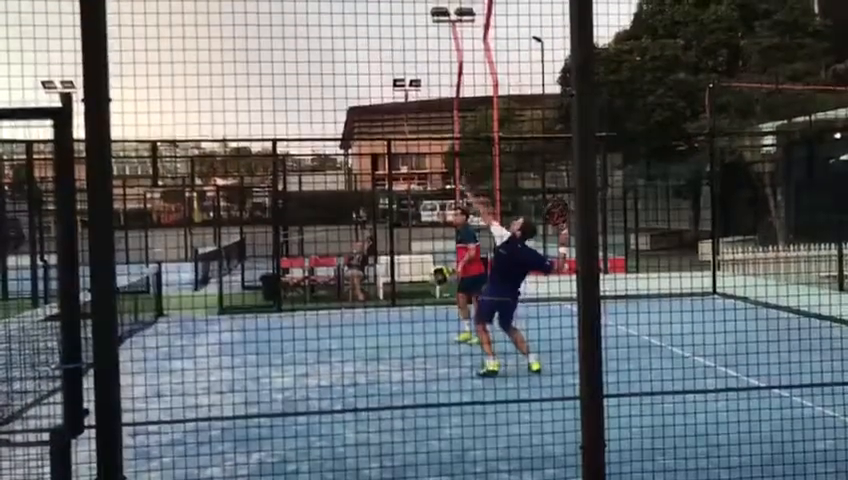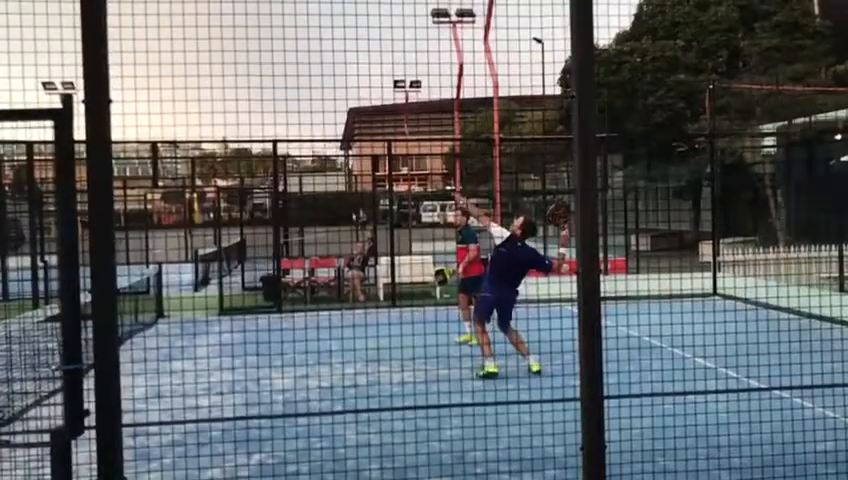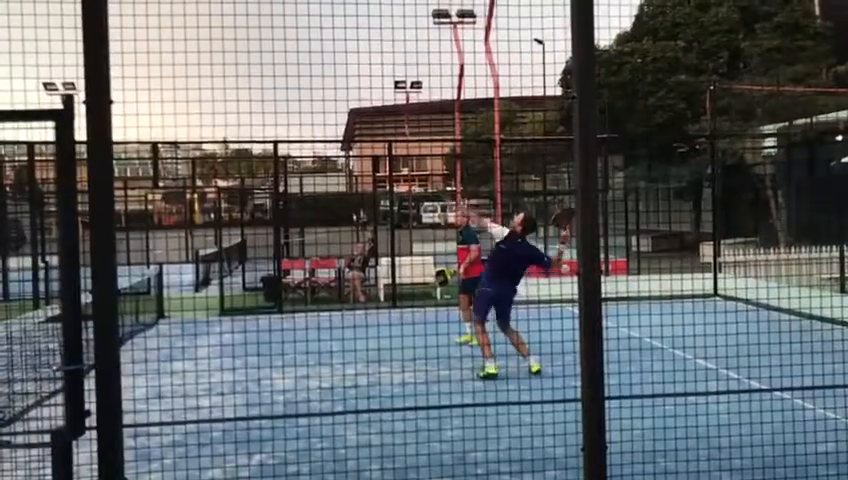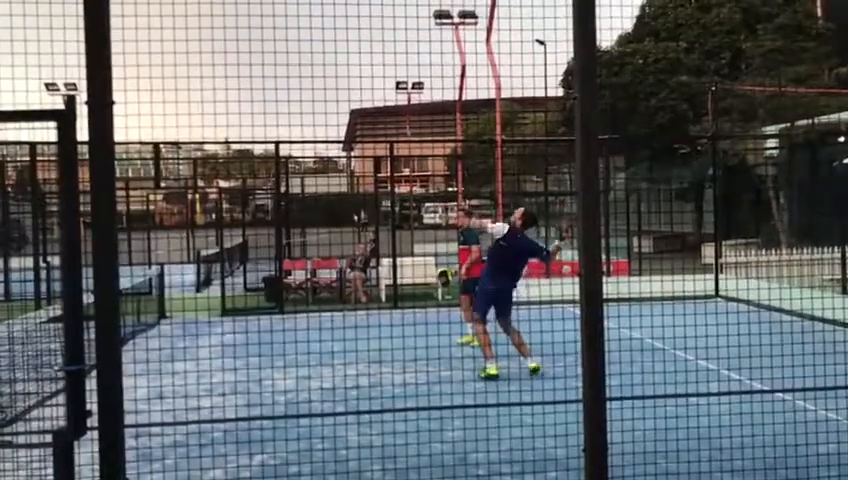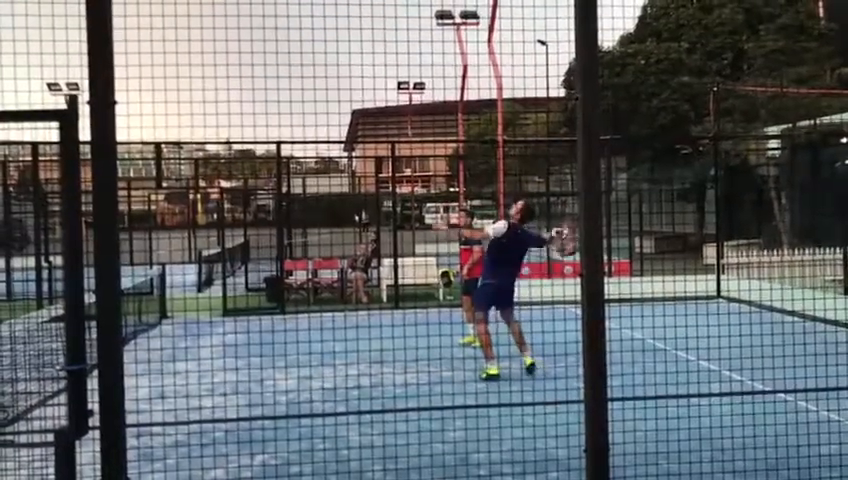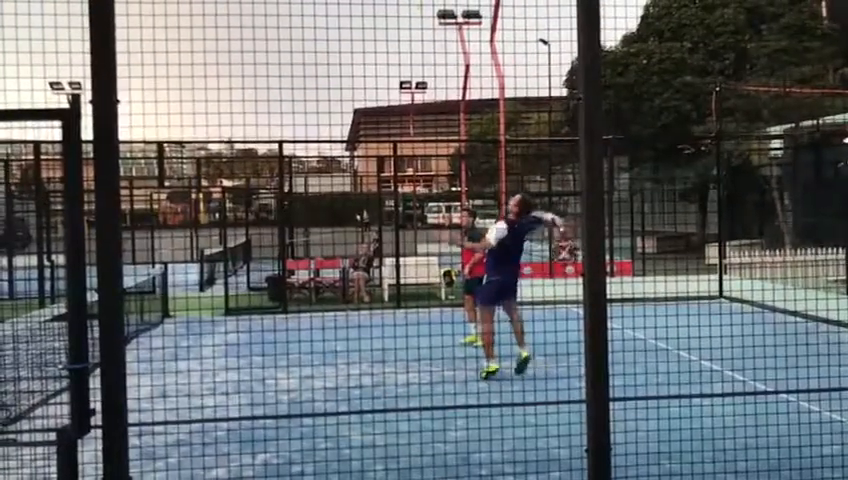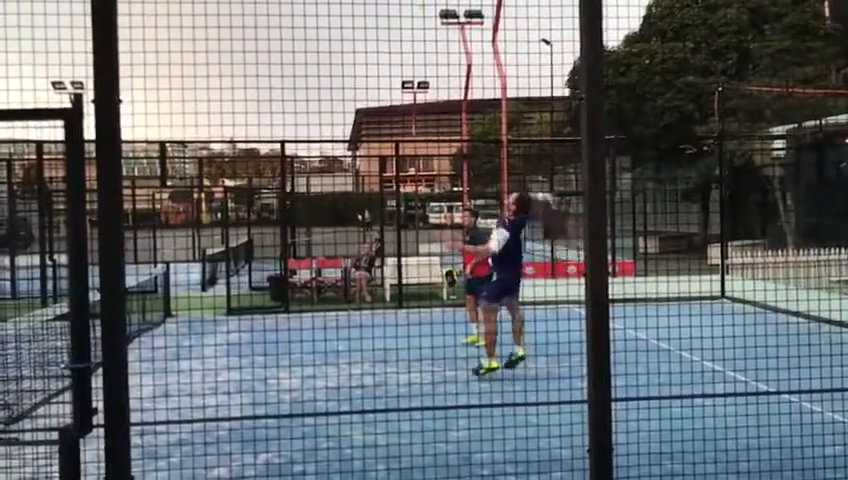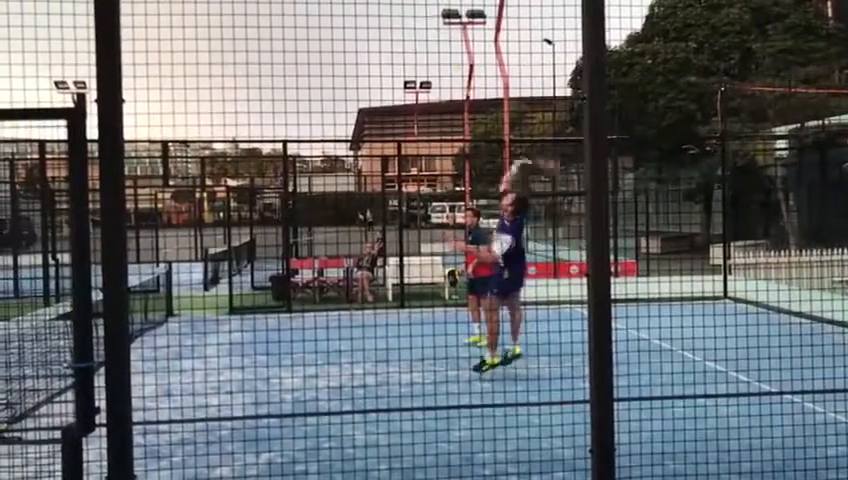
dt=0.3s
person 1, frame 1
left shoulder: (506, 239)
right shoulder: (531, 255)
left elbow: (487, 217)
right elbow: (554, 267)
left wrist: (472, 198)
left hip: (492, 293)
right hip: (510, 296)
left knee: (480, 324)
right knee: (508, 326)
left ankle: (491, 364)
right ankle: (532, 360)
person 1, frame 2
left shoulder: (505, 237)
right shoulder: (531, 254)
left elbow: (485, 220)
right elbow: (555, 267)
left wrist: (466, 204)
right wrist: (562, 248)
left hip: (489, 291)
right hip: (509, 294)
left knee: (479, 323)
right knee: (506, 326)
left ankle: (490, 365)
right ankle: (532, 361)
person 1, frame 3
left shoulder: (505, 235)
right shoulder: (531, 250)
left elbow: (484, 222)
right elbow: (553, 264)
right wrist: (561, 249)
left hip: (488, 288)
right hip: (507, 291)
left knee: (479, 323)
right knee: (506, 326)
left ankle: (490, 366)
right ankle: (532, 362)
person 1, frame 4
left shoulder: (505, 230)
right shoulder: (529, 244)
left elbow: (480, 225)
right elbow: (549, 256)
right wrist: (559, 243)
left hip: (488, 284)
right hip: (507, 287)
left knee: (479, 322)
right knee: (507, 324)
left ankle: (491, 366)
right ankle: (530, 361)
person 1, frame 5
left shoulder: (505, 226)
right shoulder: (528, 236)
left elbow: (479, 235)
right elbow: (546, 240)
left hip: (489, 281)
right hip: (508, 282)
left knee: (480, 321)
right knee: (510, 318)
left ankle: (491, 367)
right ankle: (527, 357)
person 1, frame 6
left shoulder: (503, 226)
right shoulder: (526, 223)
left elbow: (483, 246)
right elbow: (552, 218)
left wrist: (460, 243)
left hip: (494, 276)
right hip: (511, 274)
left knee: (486, 319)
right knee: (512, 311)
left ankle: (490, 364)
right ankle: (523, 351)
person 1, frame 7
left shoulder: (504, 229)
right shoulder: (522, 216)
left elbow: (486, 252)
right elbow: (534, 201)
left wrist: (463, 247)
left hip: (501, 274)
right hip: (514, 271)
left knee: (489, 316)
right knee: (514, 308)
left ankle: (490, 361)
right ankle: (518, 349)
person 1, frame 8
left shoulder: (507, 233)
right shoulder: (515, 216)
left elbow: (491, 257)
right elbow: (505, 185)
right wrist: (515, 166)
left hip: (507, 272)
right hip: (514, 269)
left knee: (490, 310)
right knee: (513, 307)
left ankle: (492, 356)
right ankle: (514, 347)
person 2, frame 1
left shoulder: (467, 231)
right shoulder: (460, 231)
left elbow: (472, 252)
left wrist: (461, 264)
right wrist: (459, 266)
left hip: (474, 273)
right hip: (466, 273)
left knee: (476, 302)
right knee: (461, 301)
right ankle: (467, 332)
person 2, frame 2
left shoulder: (468, 232)
right shoulder: (460, 232)
left elbow: (473, 252)
left wrist: (462, 265)
right wrist: (459, 267)
left hip: (474, 273)
right hip: (466, 273)
right knee: (462, 302)
right ankle: (468, 333)
person 2, frame 3
left shoulder: (469, 232)
right shoulder: (460, 232)
left elbow: (474, 253)
left wrist: (464, 265)
right wrist: (459, 268)
left hip: (474, 274)
right hip: (466, 274)
right knee: (463, 302)
right ankle: (469, 334)
person 2, frame 4
left shoulder: (471, 233)
right shoulder: (461, 233)
left elbow: (475, 253)
left wrist: (465, 266)
right wrist: (460, 268)
left hip: (475, 274)
right hip: (466, 274)
right knee: (464, 303)
right ankle: (471, 334)
person 2, frame 5
right shoulder: (463, 234)
left elbow: (477, 253)
left wrist: (467, 266)
right wrist: (462, 268)
left hip: (476, 274)
right hip: (467, 274)
right knee: (466, 303)
right ankle: (472, 335)
person 2, frame 6
left shoulder: (476, 233)
right shoulder: (465, 233)
left elbow: (480, 253)
left wrist: (469, 266)
right wrist: (464, 267)
left hip: (478, 274)
right hip: (469, 274)
right knee: (468, 302)
right ankle: (474, 334)
person 2, frame 7
left shoulder: (479, 233)
right shoulder: (467, 233)
left wrist: (470, 265)
right wrist: (465, 265)
left hip: (481, 273)
right hip: (471, 273)
right knee: (470, 302)
right ankle: (475, 334)
person 2, frame 8
left shoulder: (481, 233)
right shoulder: (469, 233)
left wrist: (472, 265)
right wrist: (467, 265)
left hip: (483, 273)
right hip: (472, 273)
left knee: (485, 302)
right knee: (472, 301)
right ankle: (477, 334)
